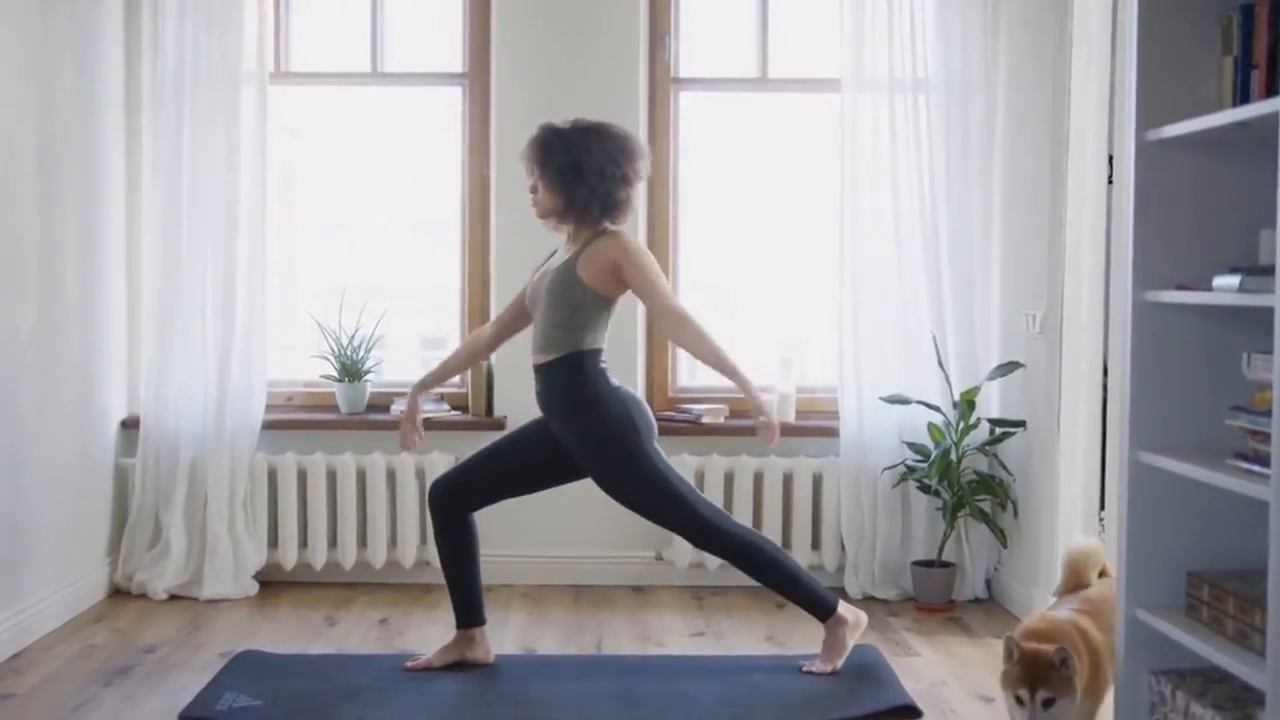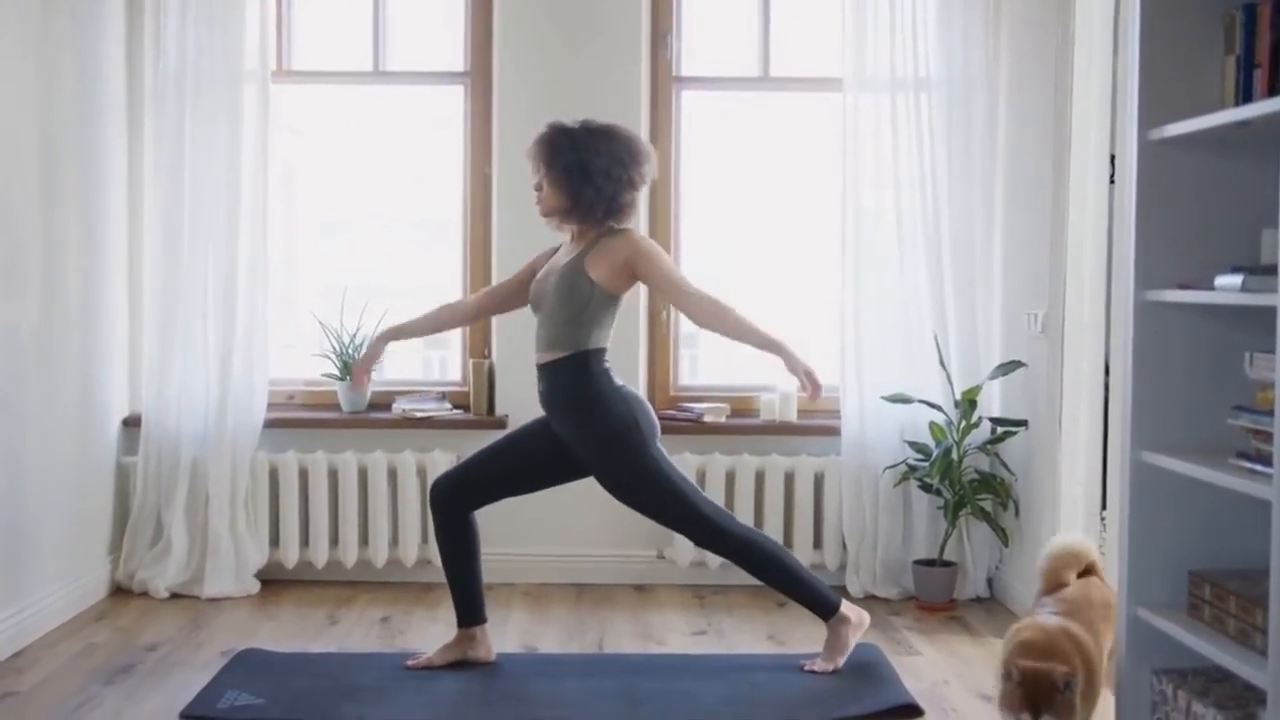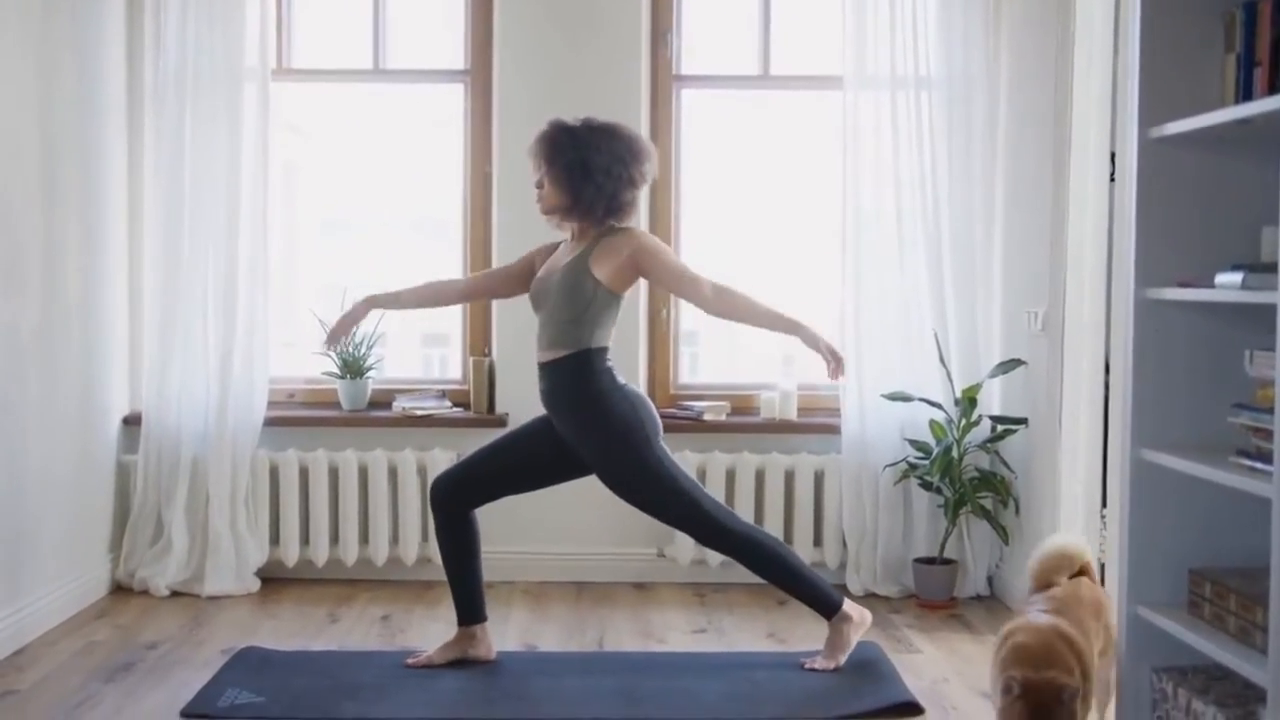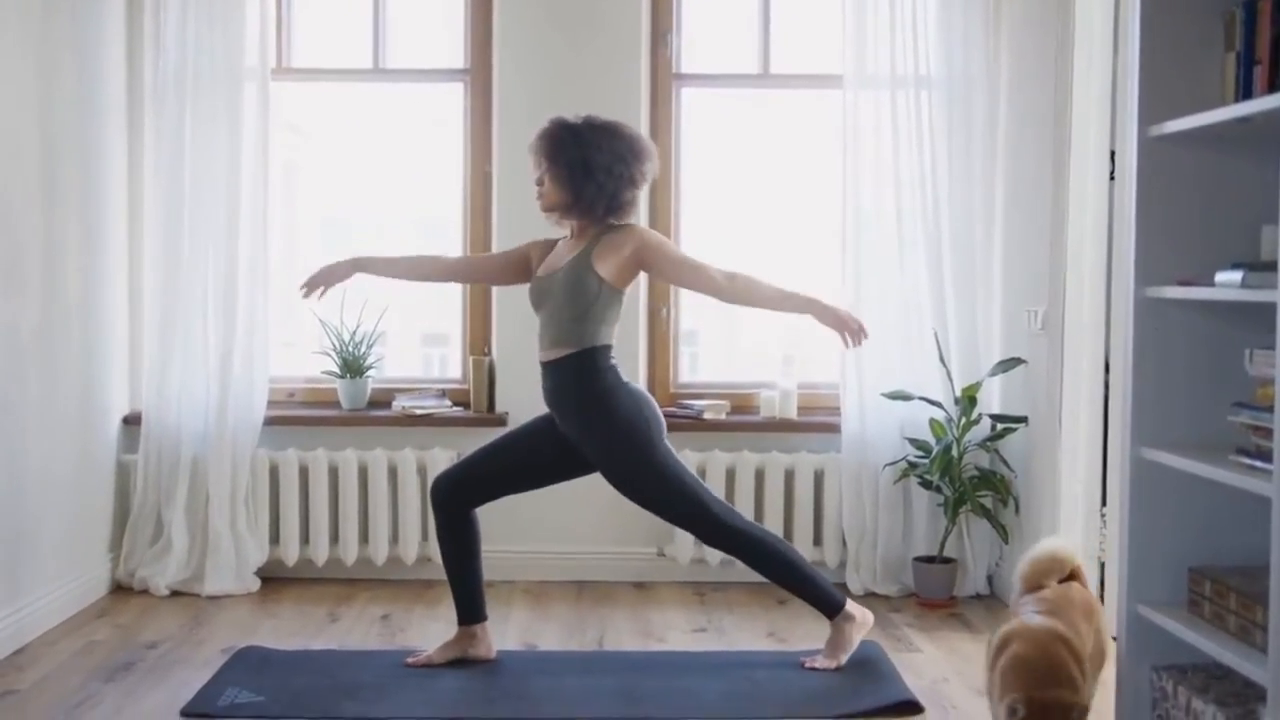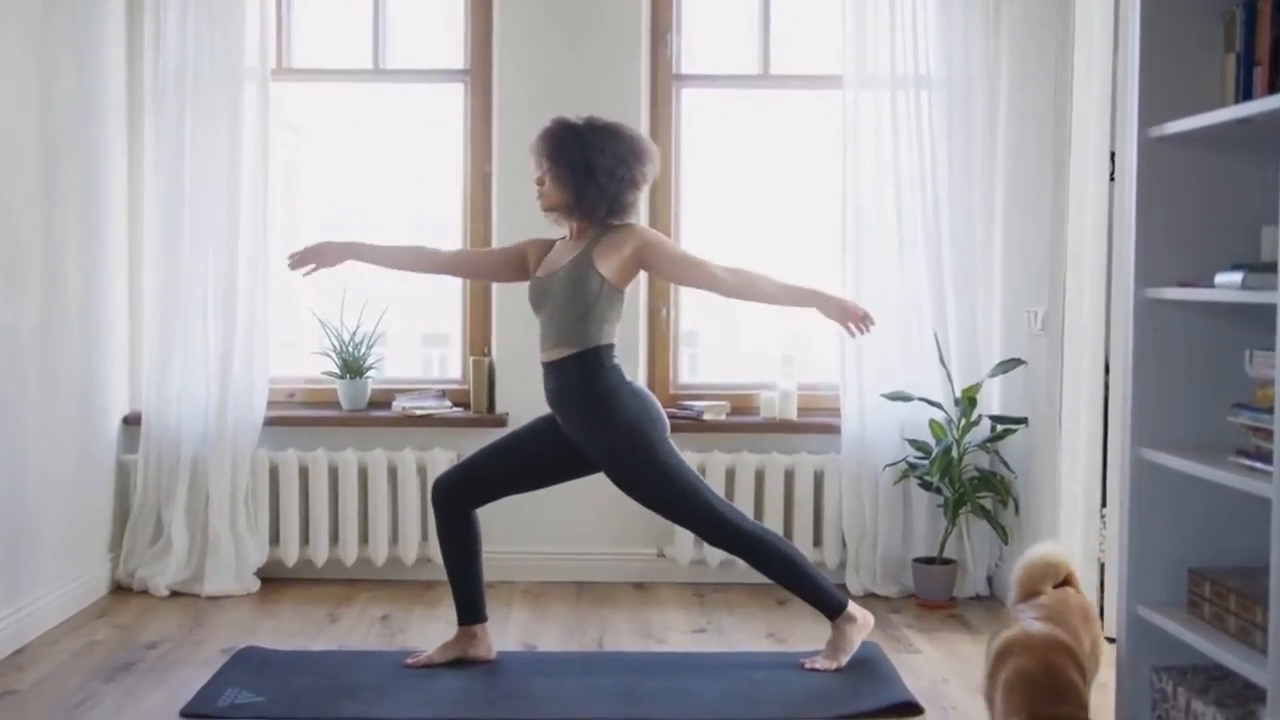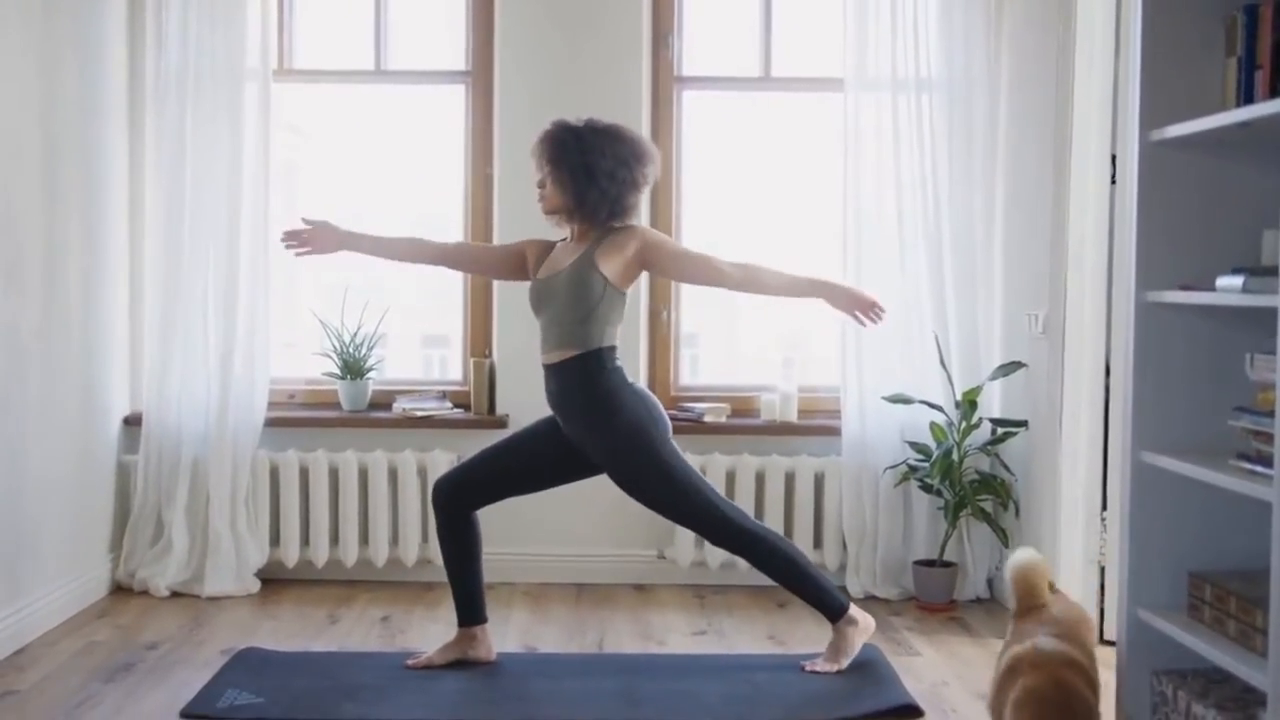
dt=0.1s
person 1, frame 1
left shoulder: (615, 248)
right shoulder: (559, 258)
left elbow: (678, 321)
right elbow: (496, 330)
left wrist: (746, 387)
right wrist: (425, 385)
left hip: (601, 418)
right hip: (565, 422)
left knee: (706, 527)
right knee: (448, 494)
left ankle: (839, 616)
right ankle: (470, 638)
person 1, frame 2
left shoulder: (622, 247)
right shoulder: (555, 258)
left elbow: (701, 305)
right elbow: (477, 304)
left wrist: (783, 351)
right wrist: (390, 334)
left hip: (605, 418)
right hip: (567, 421)
left knee: (709, 527)
right knee: (451, 494)
left ankle: (842, 616)
right ankle: (473, 637)
person 1, frame 3
left shoulder: (626, 245)
right shoulder: (552, 255)
left elbow: (711, 294)
right elbow: (465, 287)
left wrist: (802, 331)
right wrist: (373, 301)
left hip: (607, 415)
right hip: (567, 419)
left knee: (710, 523)
right knee: (451, 493)
left ankle: (843, 614)
right ankle: (472, 635)
person 1, frame 4
left shoulder: (626, 243)
right shoulder: (545, 253)
left elbow: (720, 281)
right elbow: (452, 269)
left wrist: (814, 306)
right wrist: (358, 264)
left hip: (611, 412)
right hip: (570, 419)
left knee: (715, 523)
right knee: (451, 491)
left ankle: (846, 614)
right ankle: (473, 634)
person 1, frame 5
left shoulder: (627, 242)
right shoulder: (541, 253)
left elbow: (722, 278)
right elbow: (444, 261)
left wrist: (818, 299)
right wrist: (349, 250)
left hip: (614, 413)
right hip: (571, 419)
left knee: (718, 521)
right knee: (452, 492)
left ankle: (846, 616)
right ankle: (473, 635)
person 1, frame 6
left shoulder: (629, 244)
right shoulder: (540, 254)
left elbow: (729, 272)
right elbow: (440, 252)
left wrist: (823, 288)
right wrist: (346, 240)
left hip: (616, 415)
right hip: (574, 422)
left knee: (722, 523)
right knee: (452, 493)
left ankle: (848, 620)
right ankle: (473, 637)
